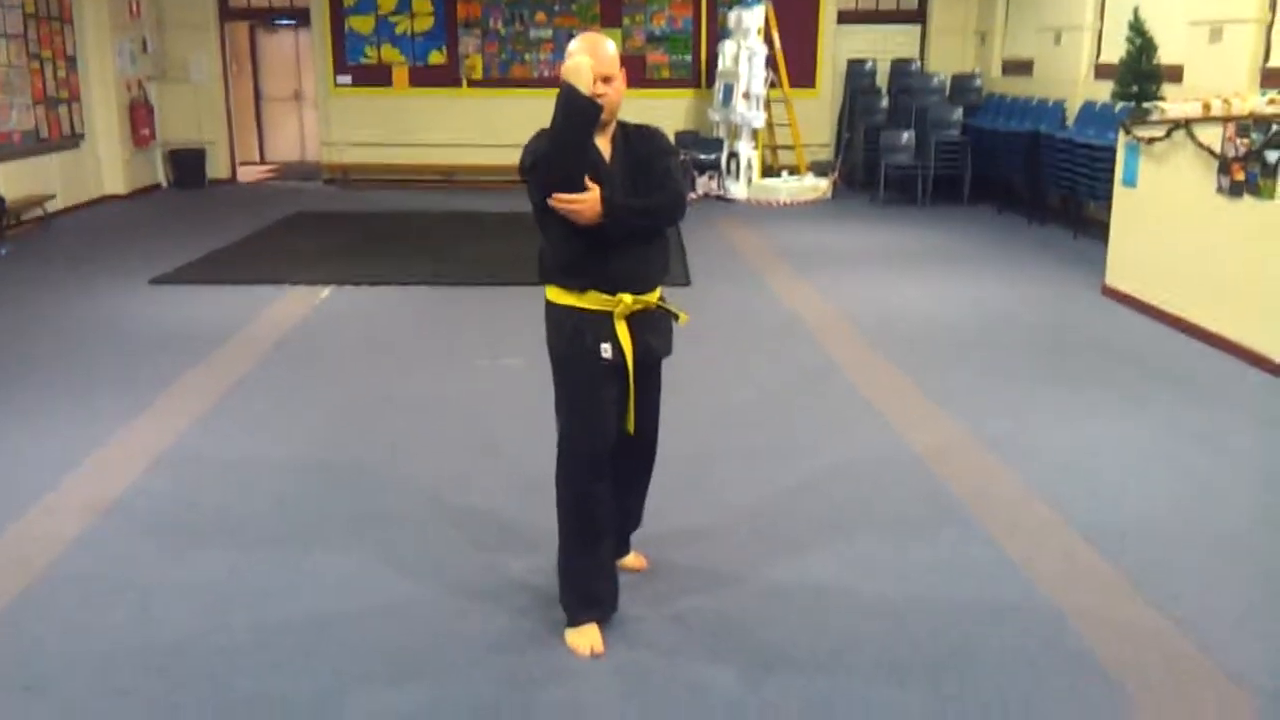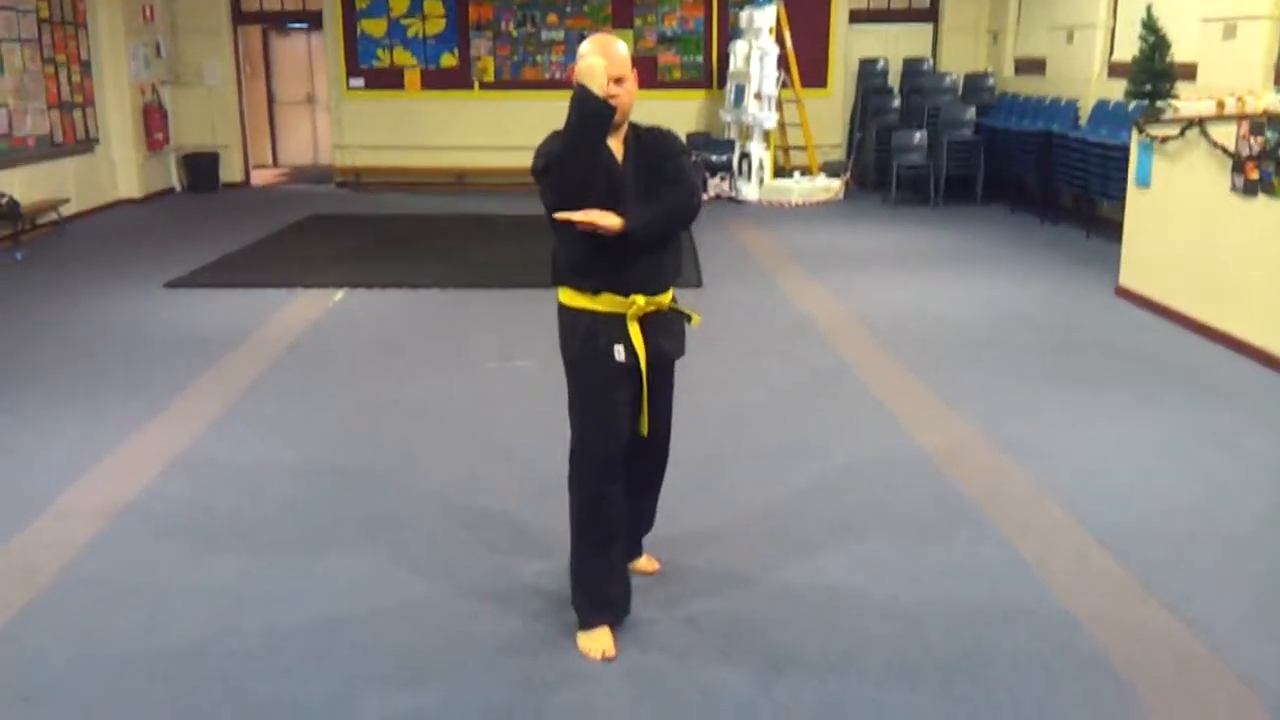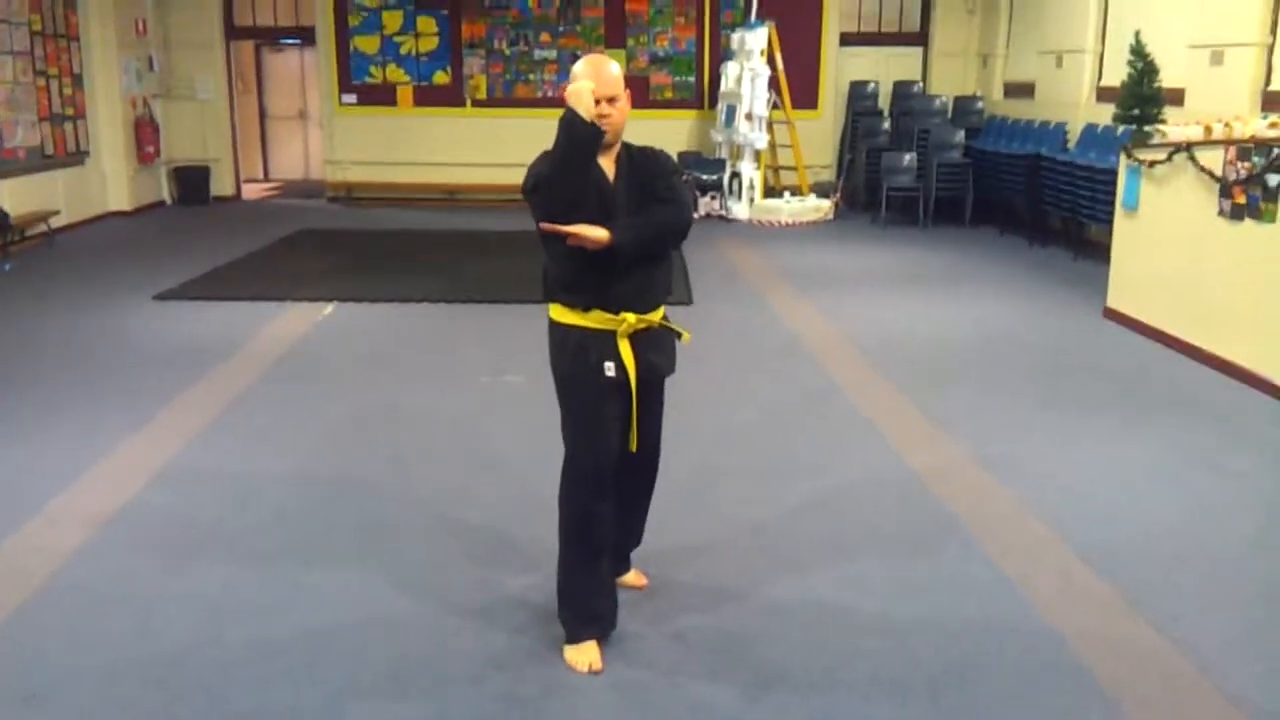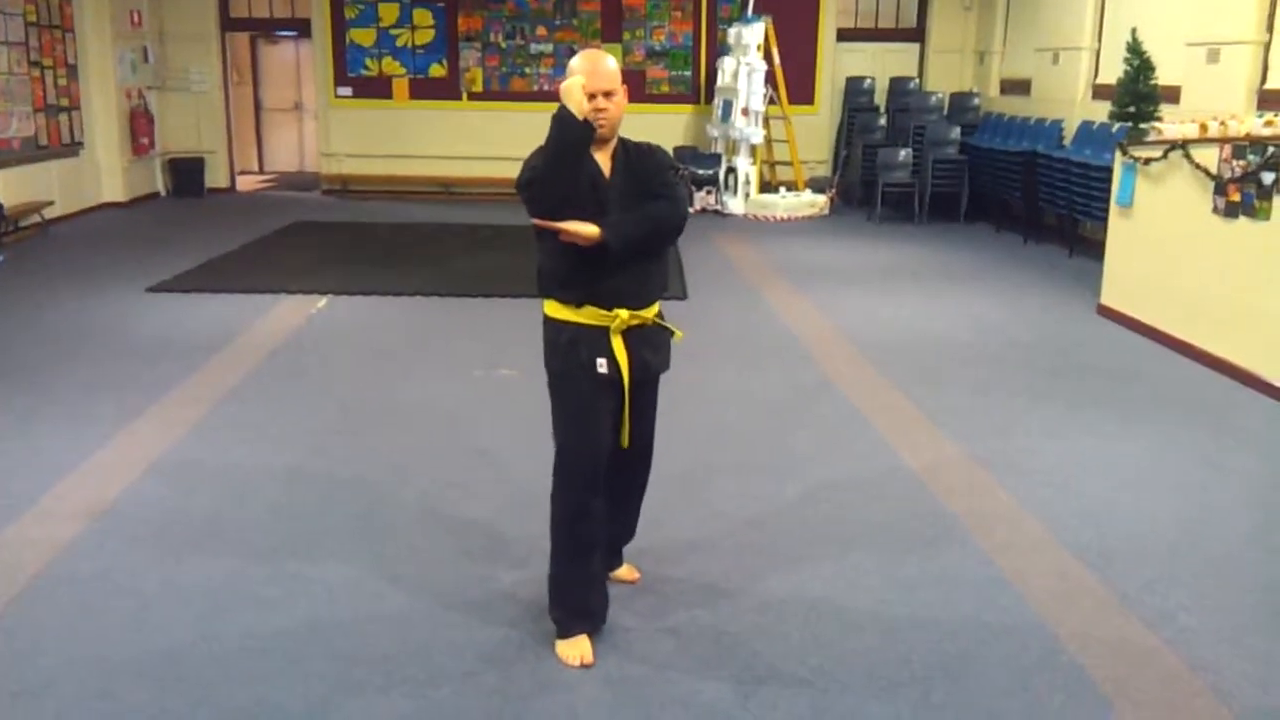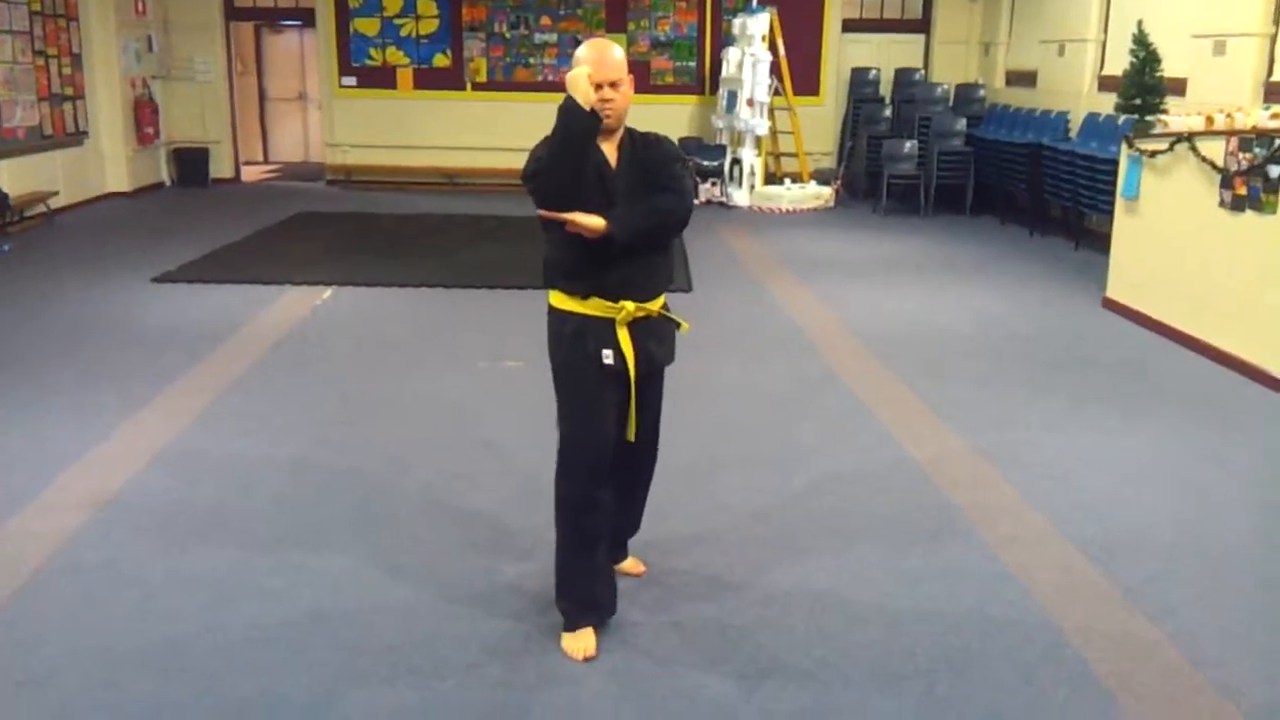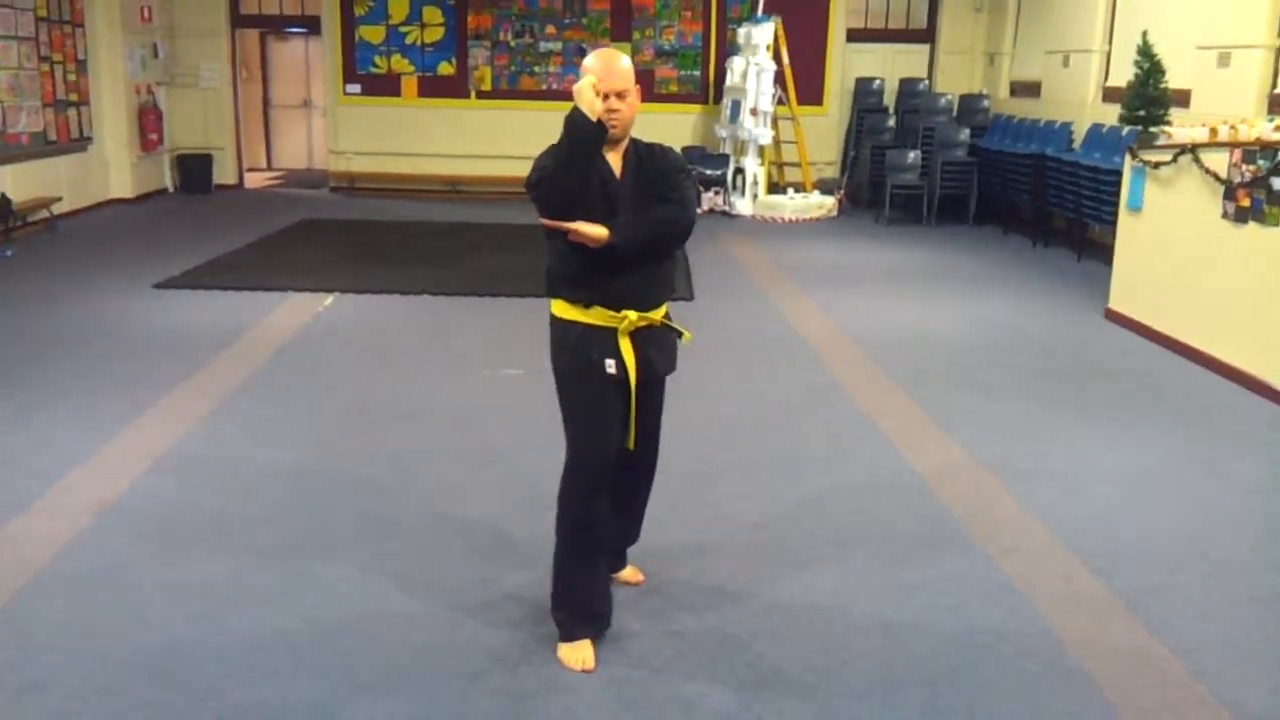
dt=0.2s
person 1, frame 1
left shoulder: (649, 145)
right shoulder: (548, 147)
left elbow: (671, 204)
right elbow: (558, 182)
left wrist: (607, 211)
right wrist: (574, 99)
left hip: (642, 319)
right hip: (580, 323)
left knee: (635, 443)
right knee: (586, 453)
left ankle: (614, 541)
right ankle: (584, 603)
person 1, frame 2
left shoulder: (661, 146)
right shoulder: (560, 149)
left elbow: (685, 203)
right elbow: (571, 184)
left wrist: (625, 223)
right wrist: (588, 102)
left hip: (654, 320)
right hip: (593, 325)
left knee: (648, 444)
right knee: (599, 454)
left ankle: (626, 544)
right ankle: (596, 606)
person 1, frame 3
left shoulder: (653, 166)
right shoulder: (553, 167)
left elbow: (676, 221)
right elbow: (557, 200)
left wrist: (610, 238)
right wrist: (577, 124)
left hip: (645, 337)
right hip: (583, 341)
left knee: (637, 460)
right knee: (589, 469)
left ankle: (614, 559)
right ankle: (583, 620)
person 1, frame 4
left shoulder: (650, 162)
right shoulder: (550, 162)
left elbow: (671, 217)
right elbow: (548, 200)
left wrist: (602, 234)
right wrist: (569, 121)
left hip: (639, 334)
right hip: (576, 336)
left knee: (629, 455)
right knee: (581, 464)
left ankle: (606, 552)
right ankle: (575, 614)
person 1, frame 5
left shoulder: (658, 153)
right shoulder: (557, 151)
left elbow: (676, 210)
right elbow: (552, 190)
left wrist: (609, 226)
right wrist: (576, 111)
left hip: (644, 325)
right hip: (581, 327)
left knee: (635, 447)
right knee: (585, 456)
left ankle: (611, 545)
right ankle: (581, 607)
person 1, frame 6
left shoulder: (662, 164)
right shoulder: (562, 160)
left elbow: (678, 221)
right elbow: (555, 198)
left wrist: (610, 235)
right wrist: (583, 122)
left hip: (646, 334)
right hip: (584, 335)
left knee: (635, 456)
right knee: (590, 463)
left ankle: (610, 554)
right ankle: (578, 617)
